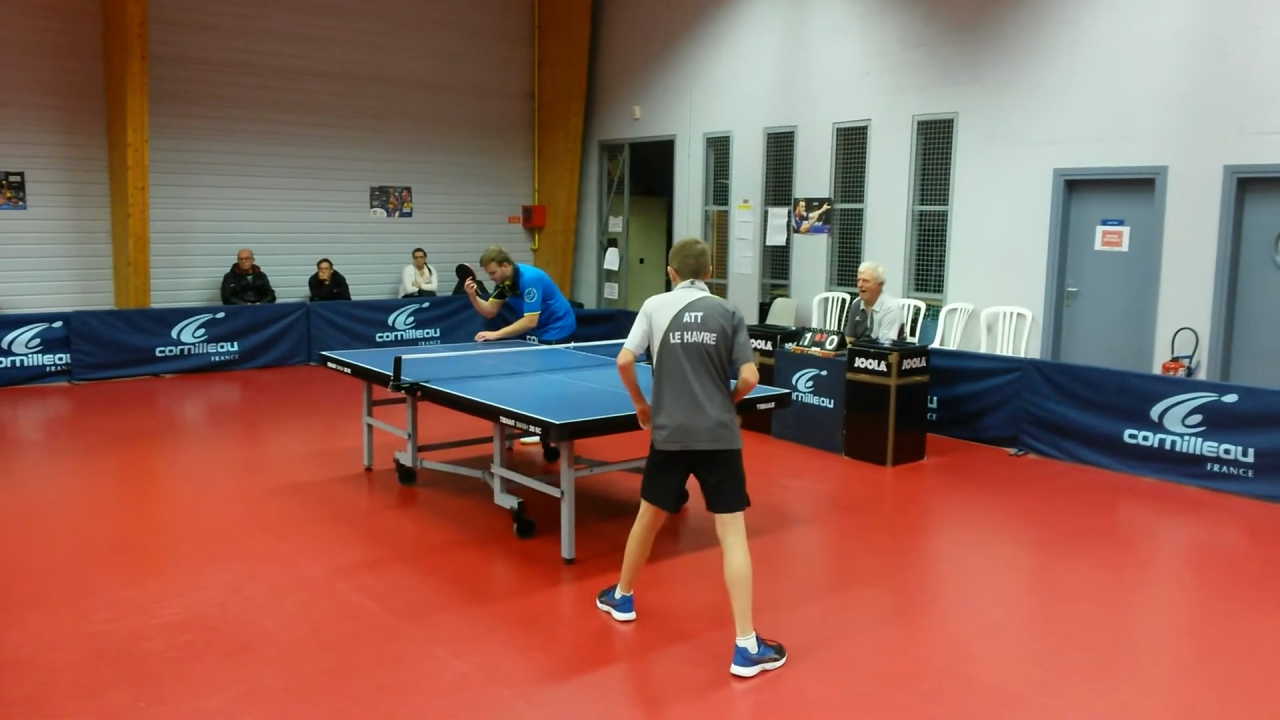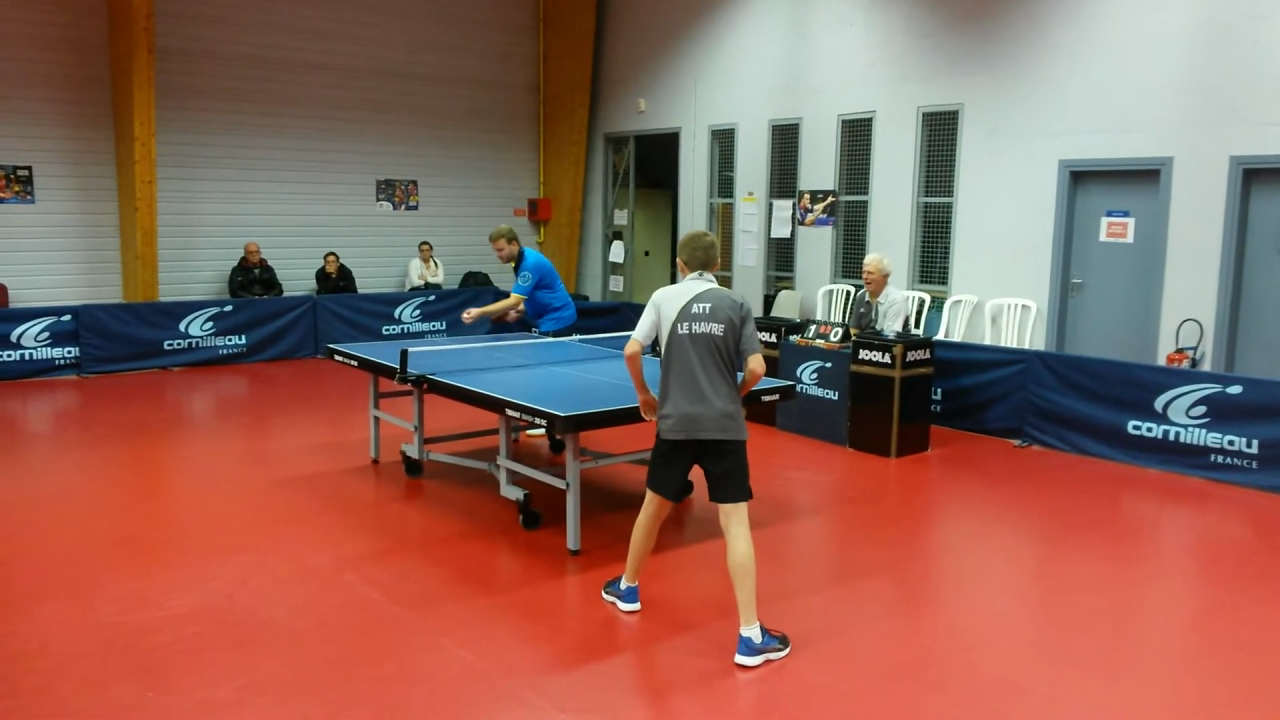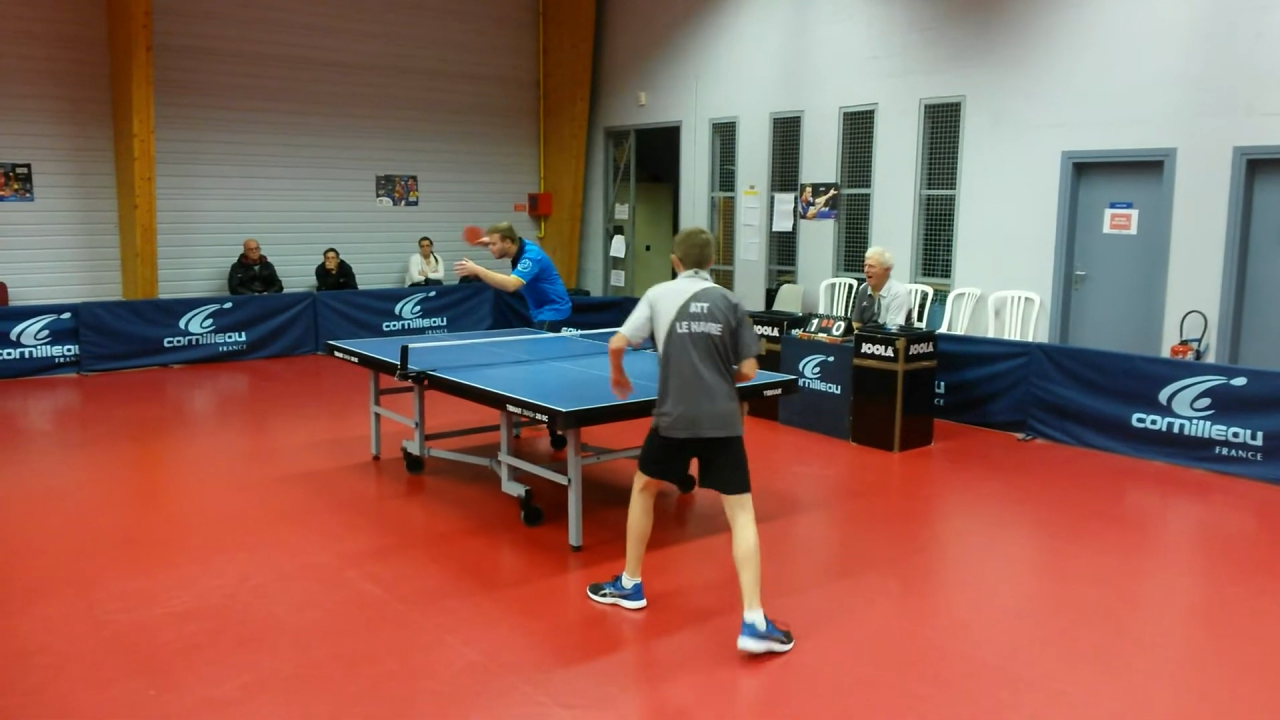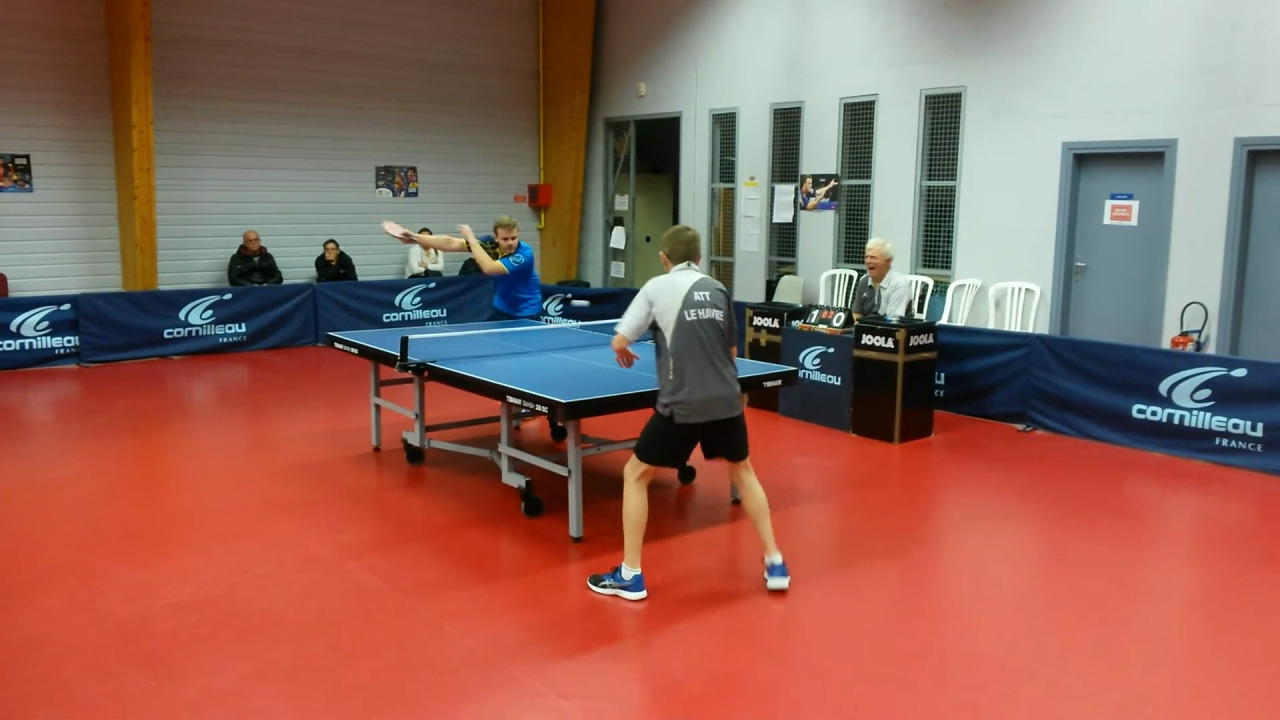
dt=0.4s
person 1, frame 1
left shoulder: (655, 306)
right shoulder: (727, 312)
left elbow: (624, 361)
right elbow: (749, 377)
left wrist: (641, 404)
left hip: (670, 434)
right hip: (719, 436)
left knee: (649, 517)
right knee: (732, 534)
left ankle: (622, 596)
right ankle: (746, 646)
person 1, frame 2
left shoulder: (663, 297)
right shoulder: (736, 304)
left elbow: (632, 351)
right elbow: (756, 368)
left wrist: (644, 395)
left hip: (676, 423)
right hip: (724, 426)
left knee: (655, 506)
right knee: (735, 524)
left ankle: (627, 587)
right ankle: (750, 635)
person 1, frame 3
left shoulder: (658, 295)
right shoulder: (730, 303)
left elbow: (617, 346)
right elbow: (746, 372)
left wrist: (617, 375)
left hip: (674, 420)
right hip: (723, 423)
left knee: (643, 489)
right knee: (740, 512)
left ankle: (630, 584)
right ankle: (753, 623)
person 1, frame 4
left shoulder: (655, 288)
right shoulder: (719, 291)
left elbow: (620, 342)
right elbow: (732, 353)
left wrist: (624, 356)
left hip: (680, 406)
right hip: (726, 402)
left knee: (635, 475)
right knee: (743, 472)
left ankle: (630, 575)
right ankle: (775, 566)
person 2, frame 1
left shoulder: (530, 280)
right shoulder: (503, 282)
left elbow: (531, 321)
right elbow: (489, 311)
left wrist: (496, 334)
right wrist: (473, 297)
left hip: (557, 328)
right hip: (546, 328)
left ankle: (551, 442)
person 2, frame 2
left shoulder: (530, 263)
right shoulder: (523, 258)
left elbow: (514, 301)
left wrist: (480, 312)
right wrist: (518, 312)
left hip: (557, 321)
right hip: (551, 320)
left ankle: (556, 431)
person 2, frame 3
left shoulder: (531, 257)
right shoulder: (521, 246)
left elbow: (511, 285)
left wrist: (477, 270)
right wrist: (492, 241)
left hip: (552, 313)
right hip: (547, 311)
person 2, frame 4
left shoulder: (524, 254)
right shoulder: (491, 243)
left elbow: (490, 269)
right elbow: (452, 243)
left wrist: (472, 239)
right wrist: (414, 238)
left hip: (526, 311)
right hip: (503, 308)
